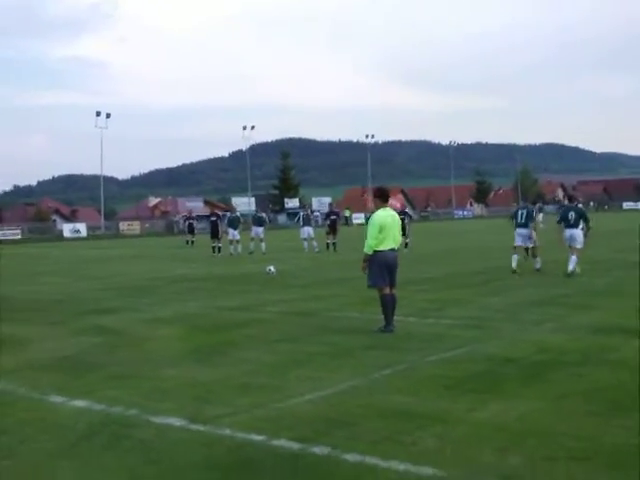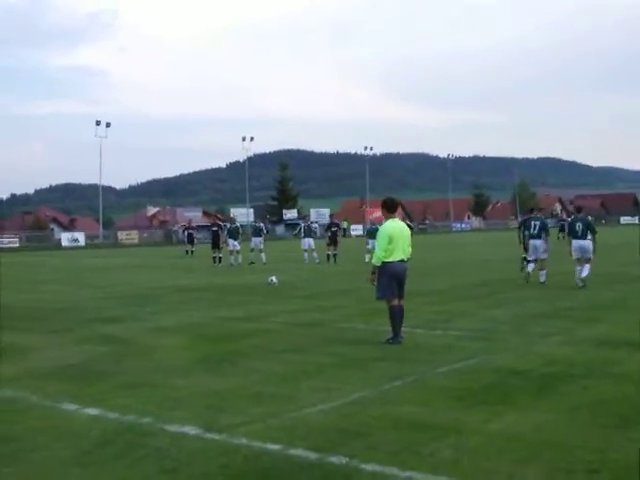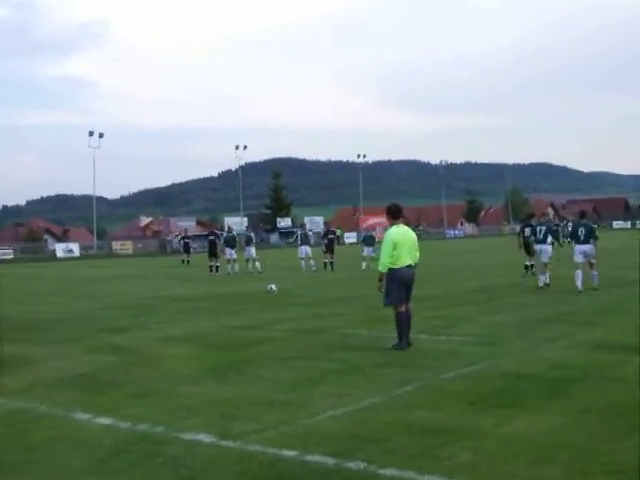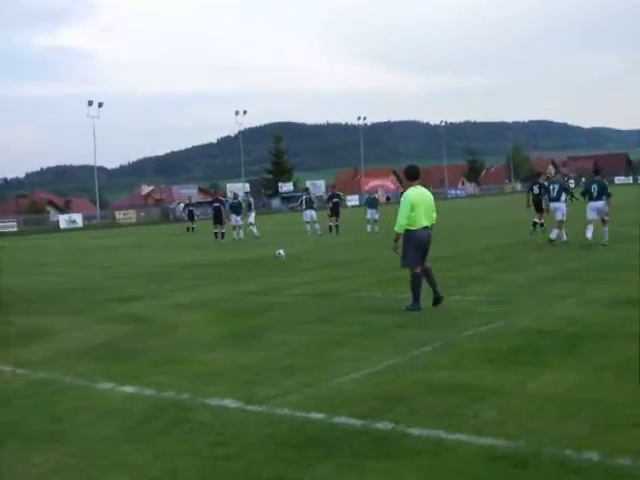
dt=0.2s
person 1, frame 1
left shoulder: (376, 217)
right shoulder: (395, 216)
left elbow: (371, 242)
right elbow: (399, 238)
left wrist: (365, 260)
left hip: (379, 255)
right hip: (393, 254)
left knee: (383, 290)
right knee: (391, 289)
left ankle: (388, 324)
right ankle: (391, 322)
person 1, frame 2
left shoulder: (385, 228)
right shoulder: (404, 227)
left elbow: (379, 253)
right elbow: (409, 249)
left wrist: (373, 272)
left hip: (388, 266)
right hip: (402, 265)
left knee: (392, 301)
right knee: (399, 300)
left ankle: (396, 336)
right ankle: (398, 333)
person 1, frame 3
left shoulder: (390, 234)
right shoulder: (411, 232)
left elbow: (385, 259)
right elbow: (416, 255)
left wrist: (380, 279)
left hip: (396, 272)
right hip: (410, 271)
left knee: (399, 307)
right knee: (406, 305)
left ankle: (401, 342)
right ankle: (407, 338)
person 1, frame 4
left shoulder: (408, 195)
right shoulder: (428, 194)
left elbow: (402, 221)
right elbow: (433, 216)
left wrist: (396, 240)
left hip: (412, 234)
right hip: (426, 232)
left knee: (415, 268)
right knee: (423, 265)
left ankle: (416, 303)
right ankle: (436, 293)
